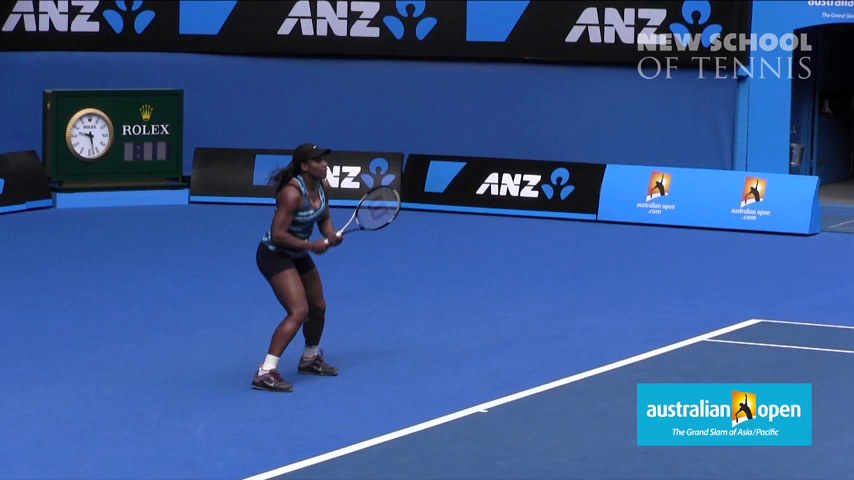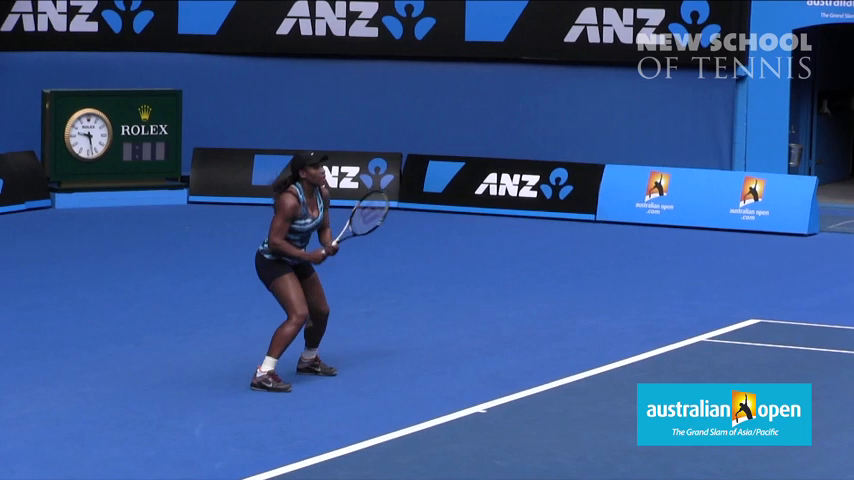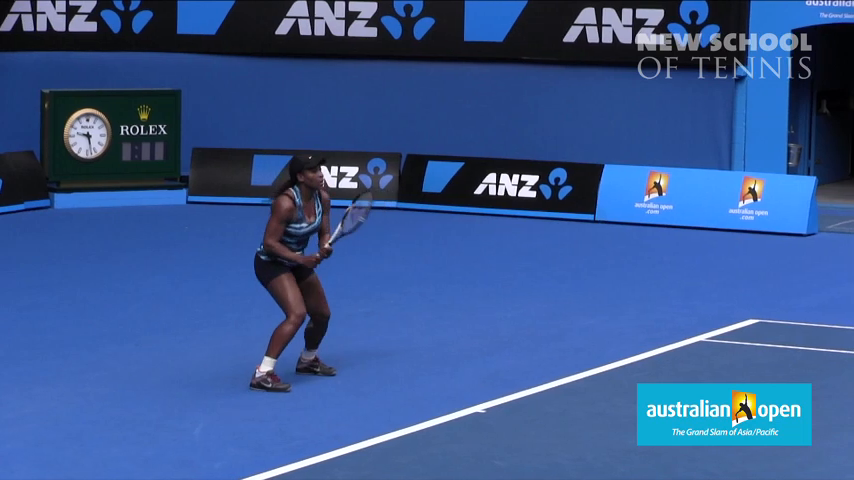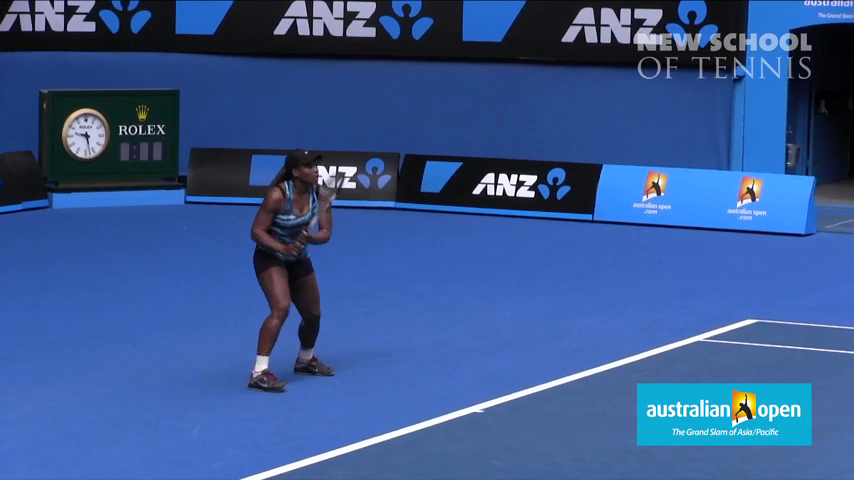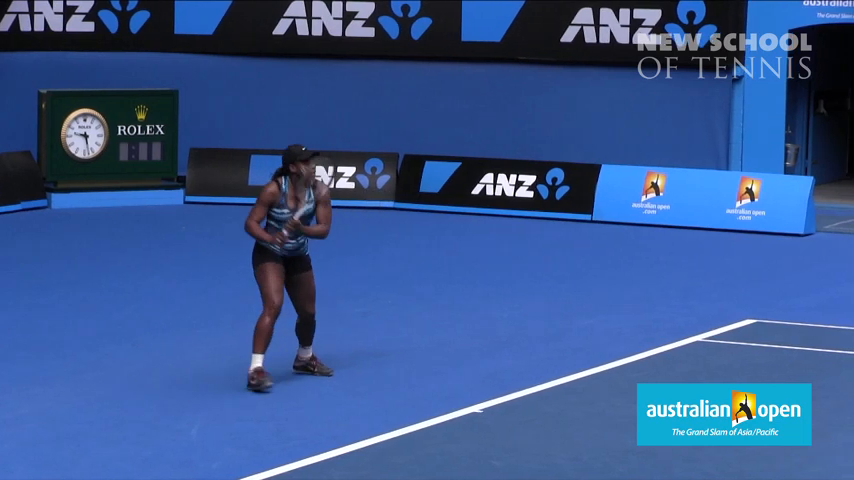
dt=0.5s
person 1, frame 1
left shoulder: (322, 185)
right shoulder: (292, 193)
left elbow: (324, 218)
right elbow: (278, 234)
left wrist: (331, 235)
right wrist: (311, 246)
left hip: (298, 255)
right hip: (275, 254)
left knee: (318, 308)
right knee: (298, 312)
left ankle: (310, 359)
right ankle: (265, 373)
person 1, frame 2
left shoulder: (322, 193)
right shoulder: (290, 200)
left elbow: (323, 227)
right elbow: (275, 241)
left wrist: (328, 245)
right wrist: (308, 255)
left hip: (297, 261)
right hip: (273, 261)
left knee: (321, 312)
right knee: (299, 315)
left ankle: (308, 360)
right ankle: (263, 374)
person 1, frame 3
left shoulder: (323, 198)
right shoulder: (286, 203)
left elbow: (325, 233)
right elbow: (269, 242)
left wrist: (326, 248)
right wrist: (301, 259)
left hip: (299, 261)
right hip: (272, 262)
left knee: (322, 314)
right knee: (296, 314)
left ankle: (308, 360)
right ankle: (263, 374)
person 1, frame 4
left shoulder: (319, 195)
right shoulder: (277, 195)
left elbow: (325, 232)
right elbow: (256, 232)
left wrist: (310, 239)
right wrist: (284, 248)
left hip: (298, 258)
right hip: (269, 257)
left knee: (313, 314)
right knee: (281, 308)
left ankle: (306, 360)
right ankle: (259, 373)
person 1, frame 5
left shoulder: (320, 191)
right shoulder: (273, 190)
left elbow: (324, 229)
right elbow: (250, 223)
left wrist: (302, 229)
right wrist: (270, 238)
left hip: (298, 256)
right hip: (268, 253)
left knee: (308, 313)
right knee: (273, 306)
left ankle: (305, 358)
right ankle: (256, 369)
